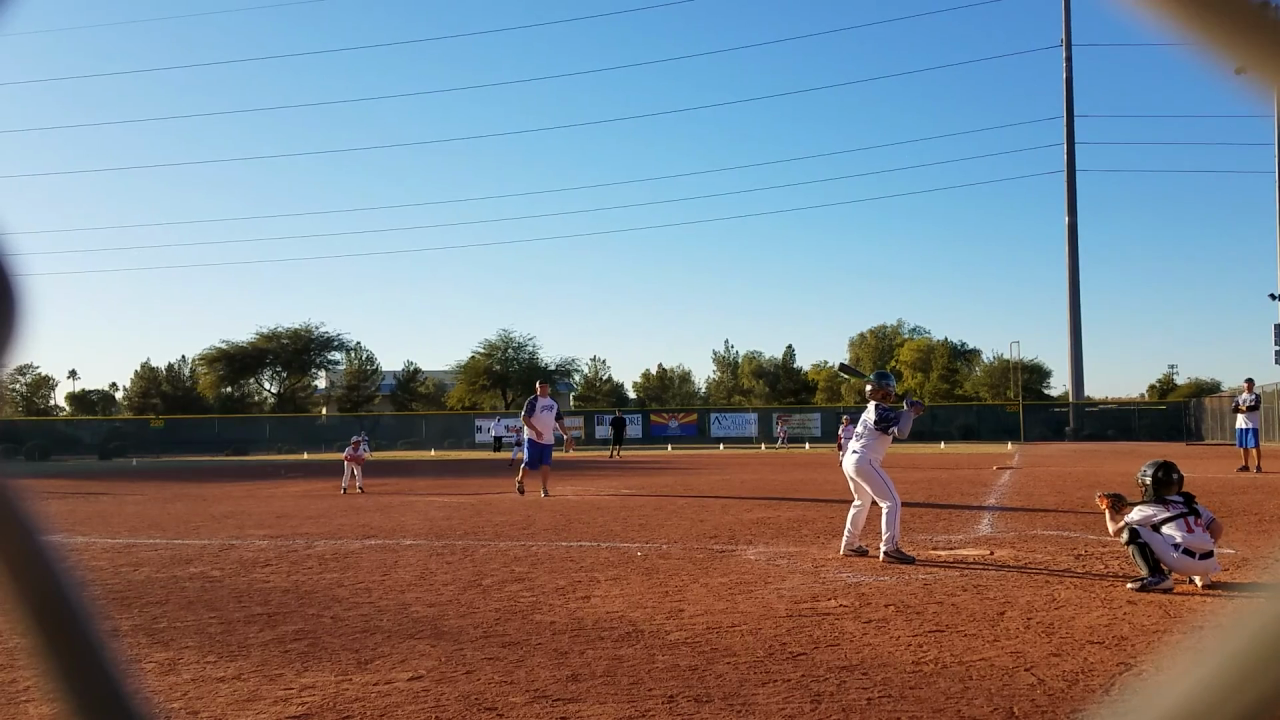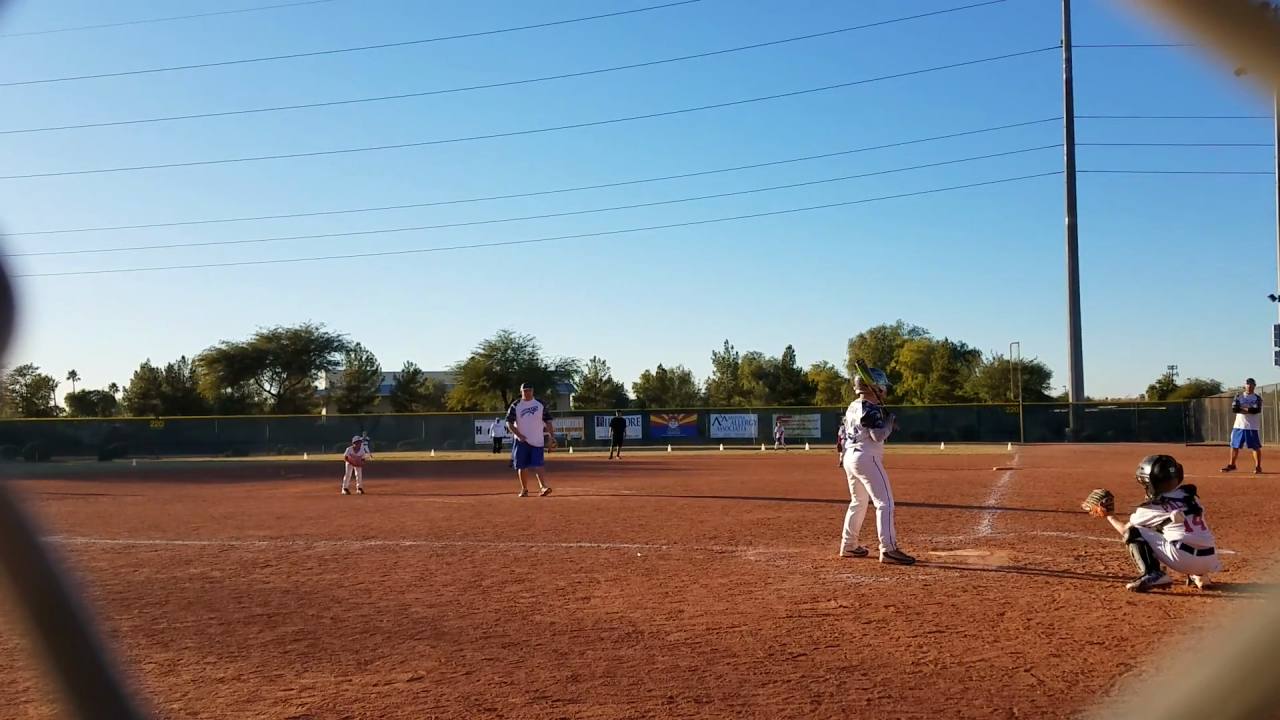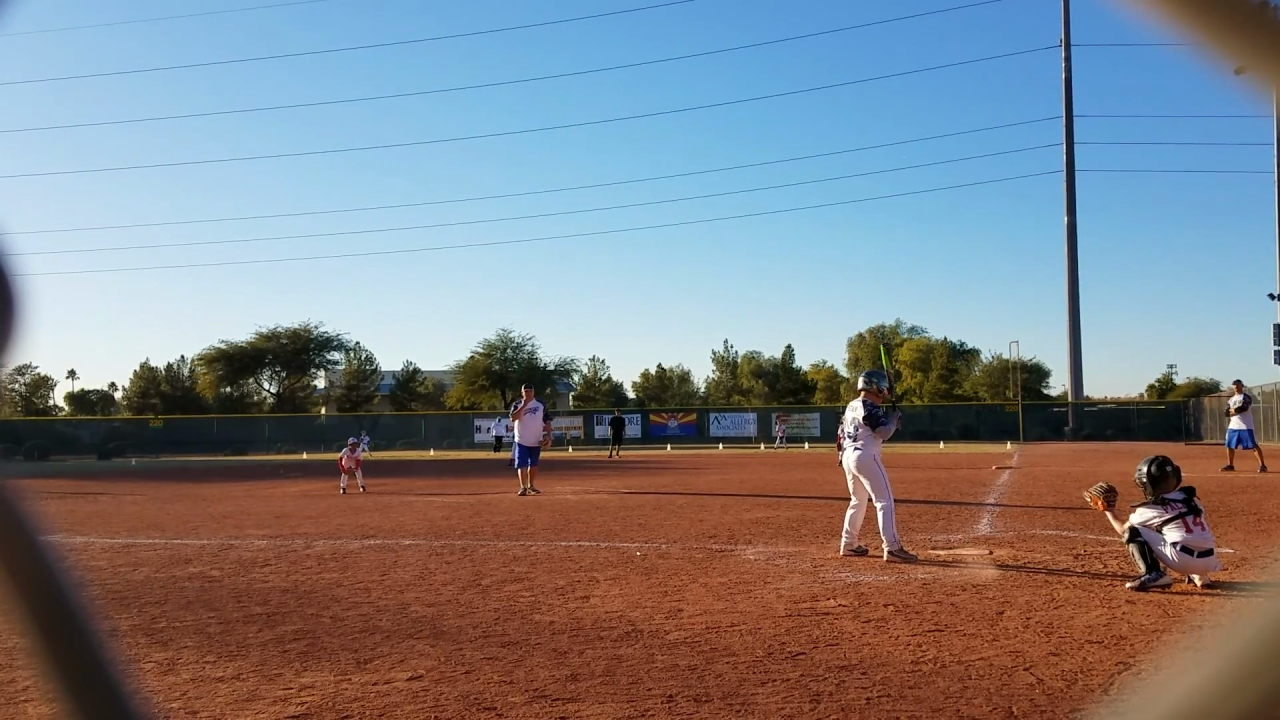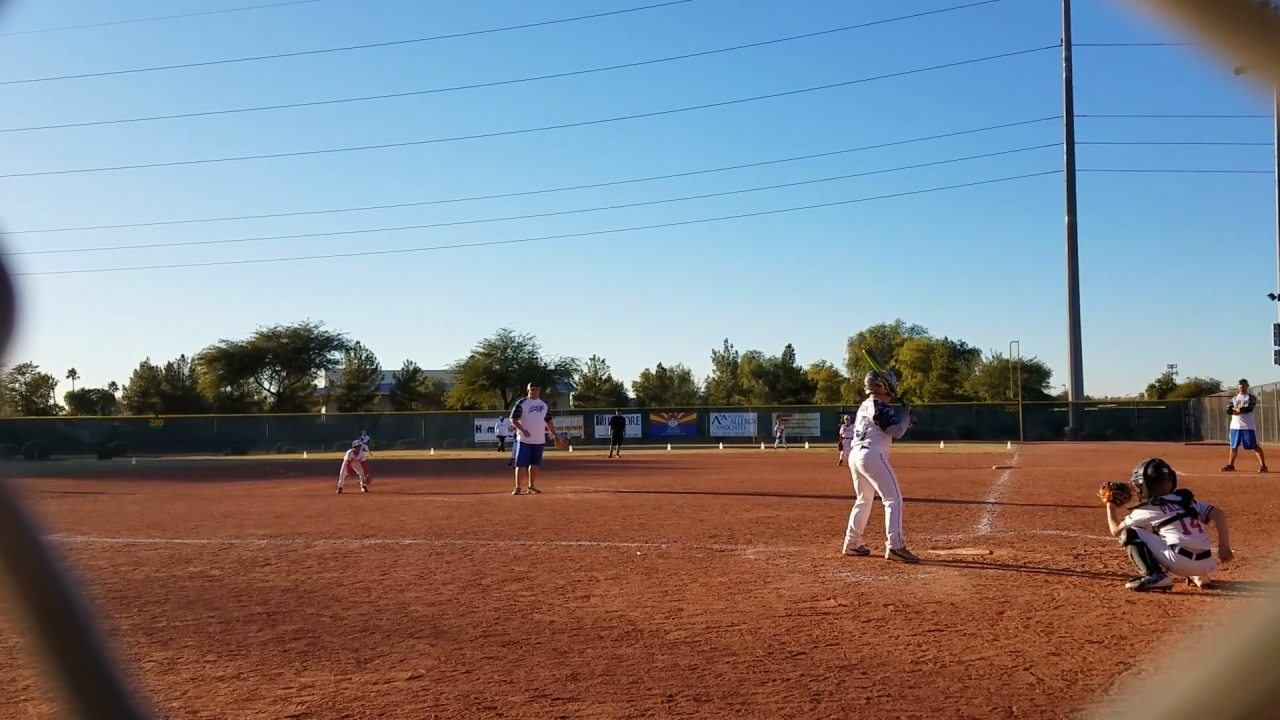
dt=0.7s
person 1, frame 1
left shoulder: (873, 409)
right shoulder: (881, 412)
left elbow: (896, 418)
right elbow: (902, 432)
left wrist: (911, 412)
right wrist: (910, 411)
left hip: (850, 459)
right hip: (864, 462)
left knee: (861, 502)
right knee: (891, 502)
left ankle: (849, 544)
right ankle: (889, 549)
person 1, frame 2
left shoulder: (852, 407)
right shoulder: (870, 408)
right elbow: (878, 435)
left wrist: (885, 423)
right wrist: (890, 423)
left hip: (850, 458)
right hip: (866, 459)
left knee: (858, 502)
right knee: (884, 502)
left ankle: (849, 545)
right ankle: (888, 550)
person 1, frame 3
left shoulder: (851, 406)
right shoulder: (870, 408)
right elbow: (884, 433)
left wrist: (887, 420)
right wrist: (893, 419)
left hip: (849, 456)
right hip: (866, 457)
left knee: (858, 501)
right knee: (884, 502)
left ankle: (849, 544)
right ankle: (892, 548)
person 1, frame 4
left shoulder: (864, 406)
right shoulder: (880, 407)
right elbow: (897, 432)
left wrist: (903, 420)
right wrist: (905, 416)
left hip: (856, 455)
right hip: (872, 456)
left knee: (863, 500)
right knee: (893, 500)
left ankle: (852, 543)
right ankle: (895, 546)
